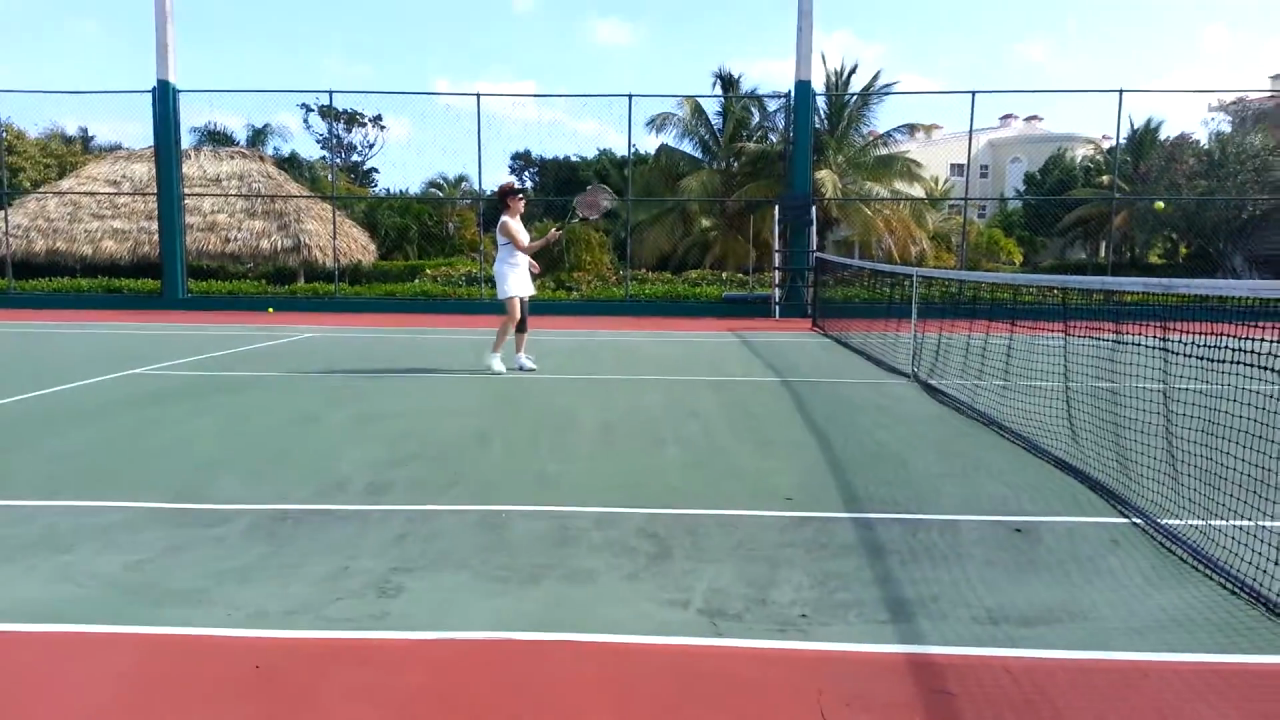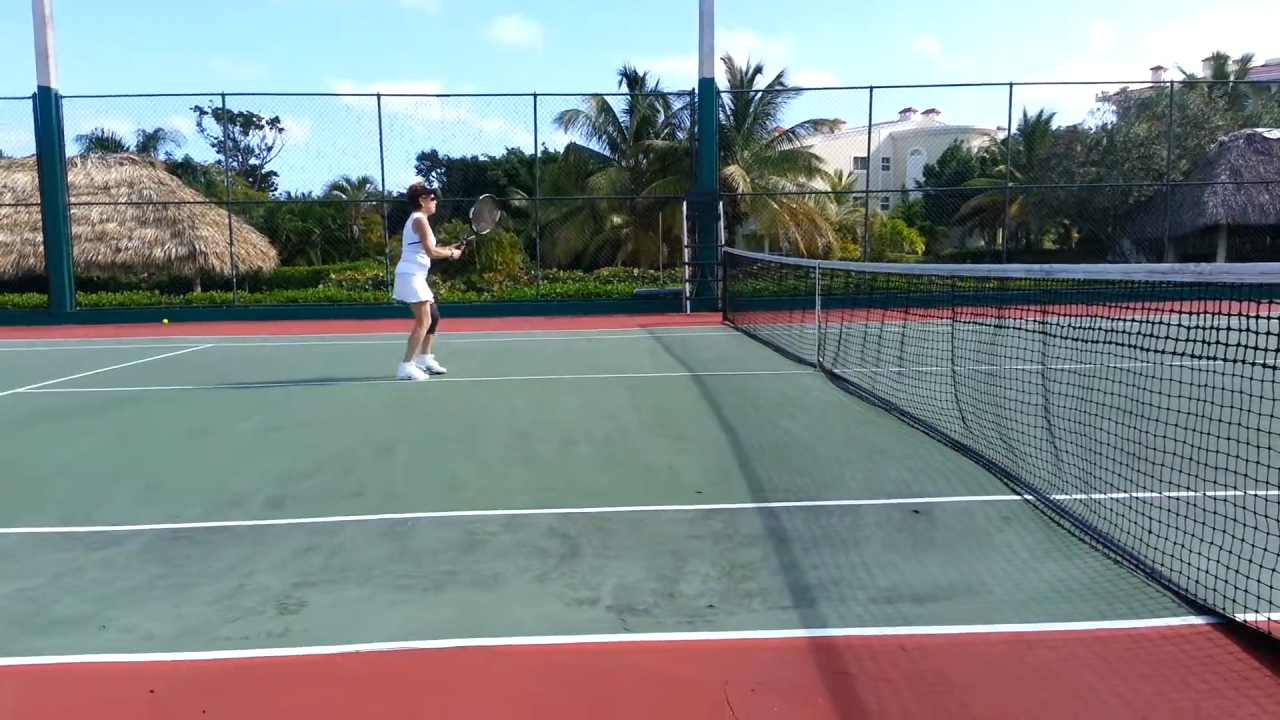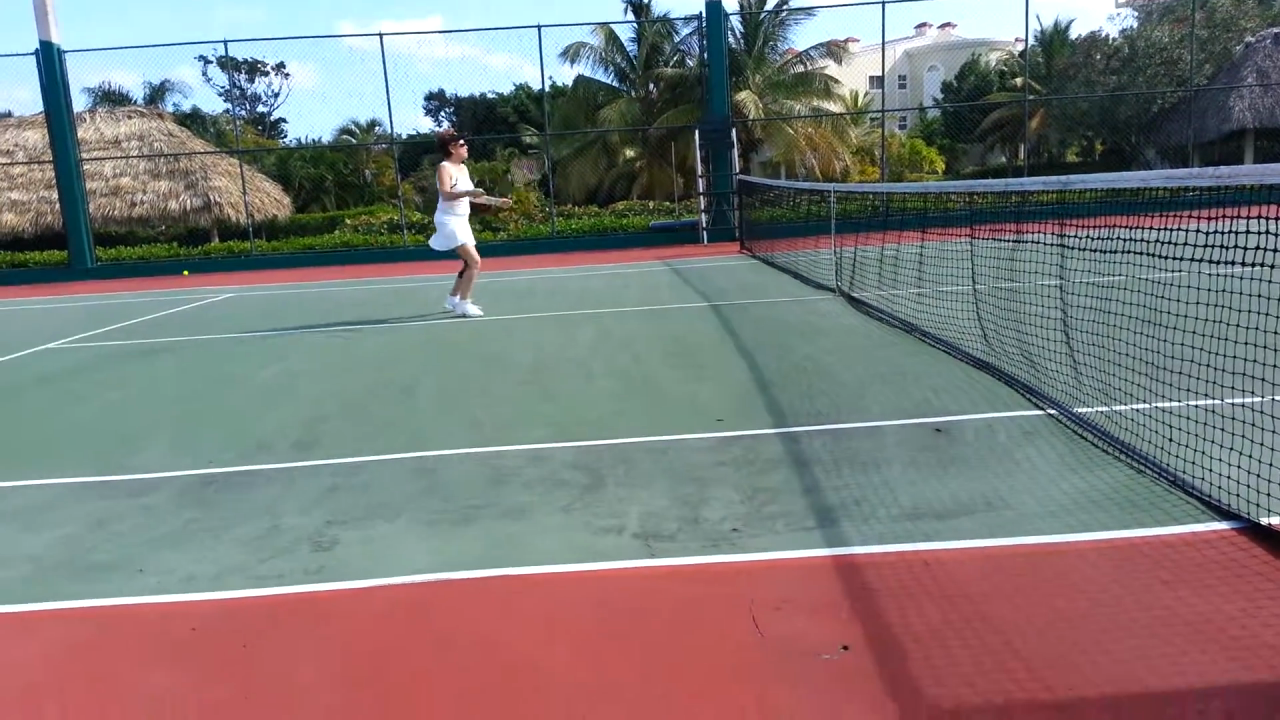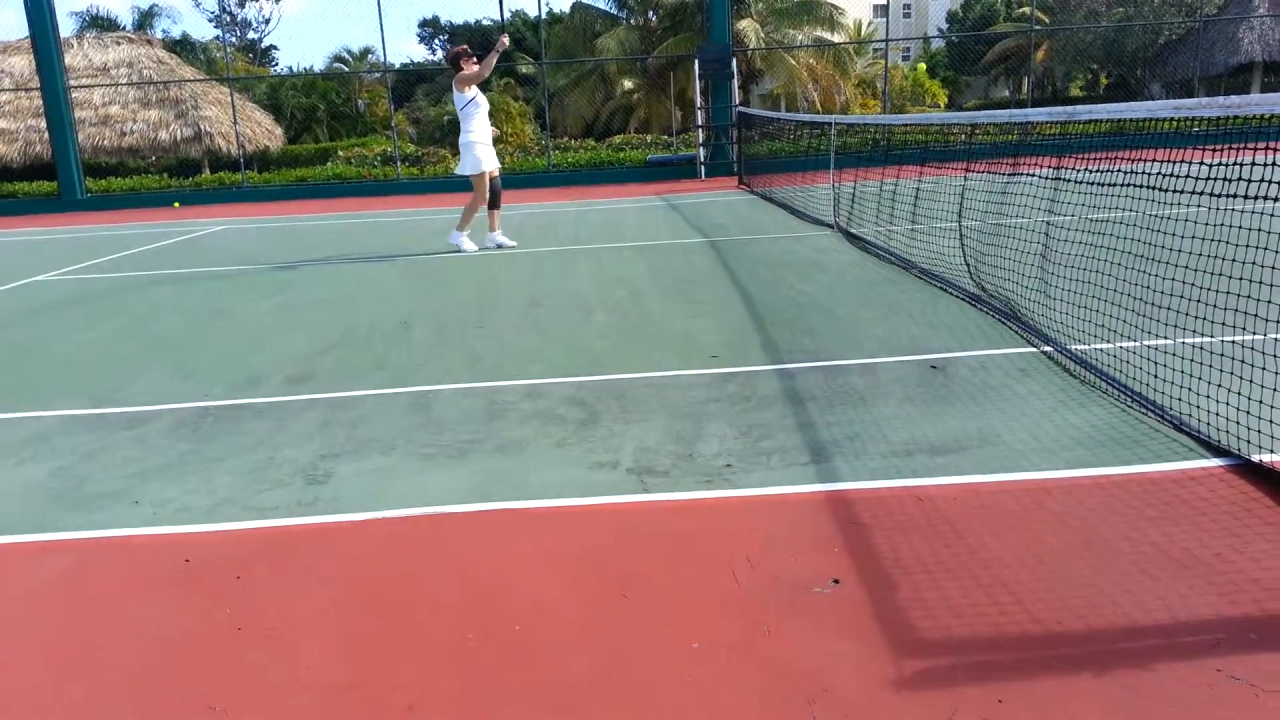
dt=1s
person 1, frame 1
left shoulder: (516, 218)
right shoulder: (506, 223)
right elbow: (524, 248)
left wrist: (528, 260)
right wrist: (547, 239)
left hip: (520, 273)
right hip: (508, 274)
left knee: (522, 317)
right knee: (513, 316)
left ankle: (520, 356)
right ankle: (494, 355)
person 1, frame 2
left shoulder: (418, 220)
right shoulder: (420, 220)
left elbow: (426, 250)
right elbow: (431, 251)
left wrist: (448, 248)
right wrist: (452, 253)
left hip: (415, 277)
right hip: (411, 276)
left knee: (433, 317)
right knee: (424, 322)
left ankle: (425, 358)
right ankle: (407, 365)
person 1, frame 3
left shoulder: (463, 168)
right shoulder: (445, 167)
left elbow: (472, 196)
right elbow: (446, 195)
left wrist: (496, 201)
right wrist: (468, 192)
left hip: (461, 222)
right hip: (448, 222)
left knee: (469, 262)
right knee: (474, 261)
left ankle: (453, 299)
right ankle: (463, 303)
person 1, frame 4
left shoulder: (469, 85)
right shoulder: (461, 79)
right elbow: (483, 73)
left wrist: (487, 127)
right wrist: (497, 49)
left hip: (483, 144)
right hip: (474, 144)
left knee: (496, 190)
right knee: (481, 195)
left ankle: (494, 234)
right ankle: (459, 233)
